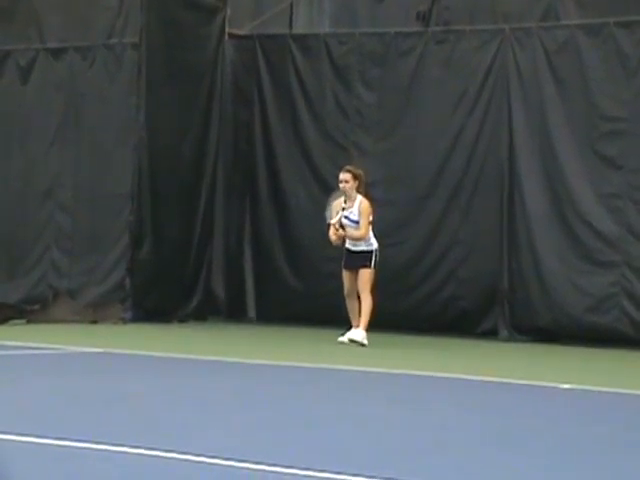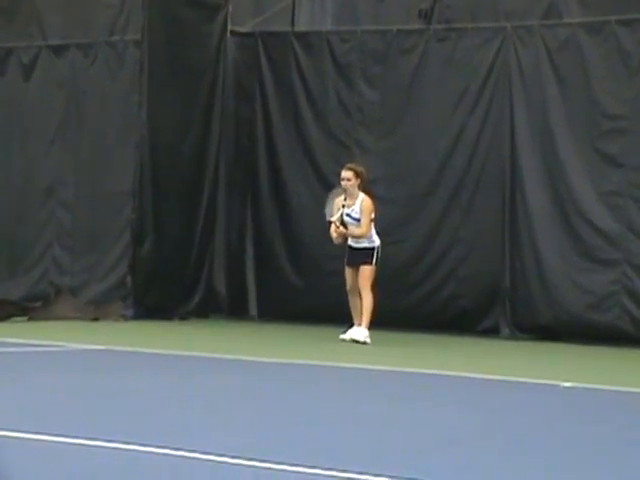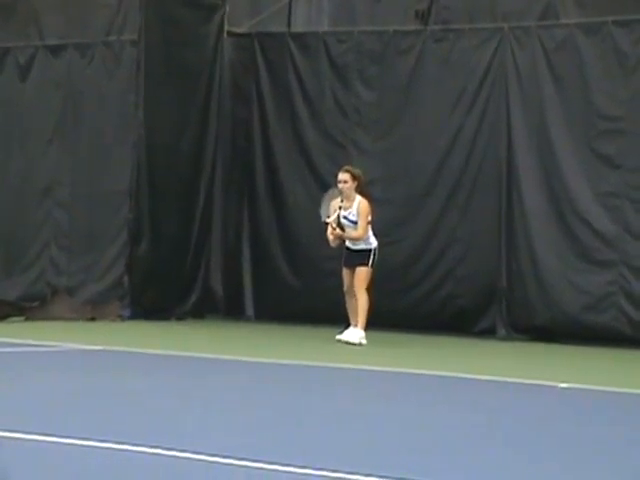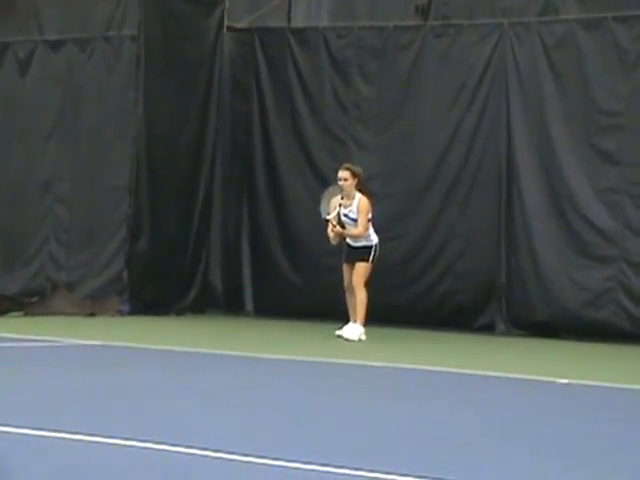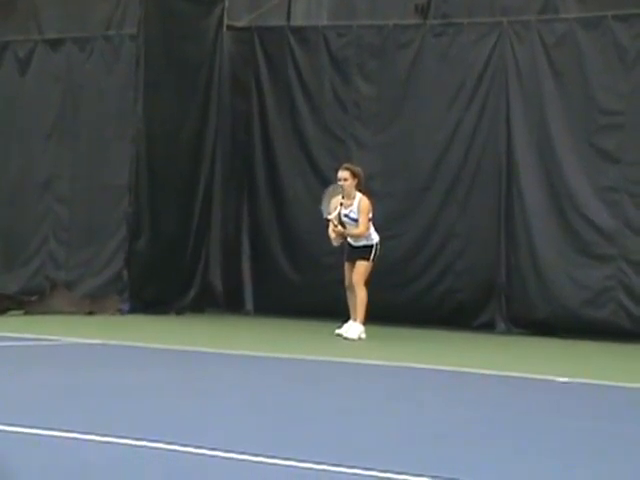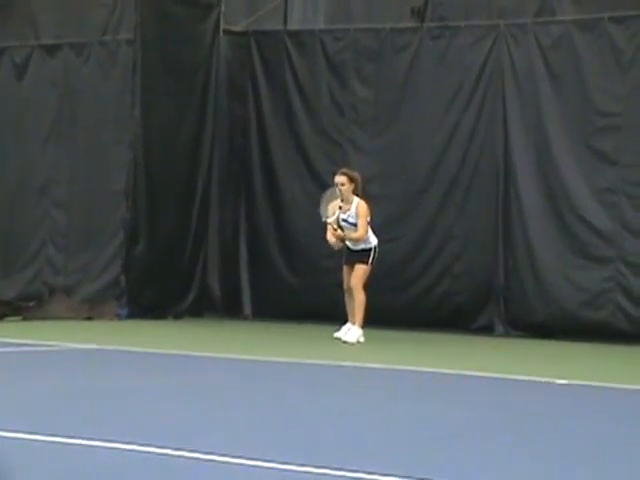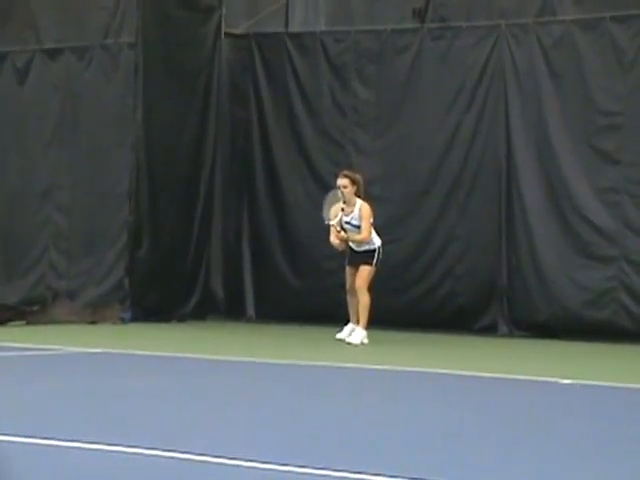
dt=0.1s
person 1, frame 1
left shoulder: (363, 204)
right shoulder: (337, 204)
left elbow: (363, 234)
right elbow: (333, 229)
left wrist: (345, 234)
right wrist: (335, 237)
left hip: (367, 251)
right hip: (350, 251)
left knee: (363, 290)
right knee: (348, 292)
left ankle: (362, 332)
right ankle: (355, 328)
person 1, frame 2
left shoulder: (365, 202)
right shoulder: (339, 202)
left elbow: (364, 232)
right elbow: (334, 227)
left wrist: (346, 232)
right wrist: (336, 235)
left hip: (369, 248)
right hip: (352, 248)
left knee: (364, 287)
right knee: (351, 289)
left ankle: (364, 331)
right ankle: (357, 326)
person 1, frame 3
left shoulder: (362, 204)
right shoulder: (336, 204)
left elbow: (360, 234)
right elbow: (331, 229)
left wrist: (342, 234)
right wrist: (332, 238)
left hip: (366, 249)
right hip: (350, 249)
left knee: (359, 287)
right knee: (348, 290)
left ankle: (360, 332)
right ankle: (353, 327)
person 1, frame 4
left shoulder: (362, 202)
right shoulder: (336, 201)
left elbow: (361, 231)
right elbow: (332, 227)
left wrist: (342, 232)
right wrist: (333, 235)
left hip: (367, 246)
right hip: (350, 246)
left knee: (358, 283)
right knee: (348, 286)
left ankle: (359, 328)
right ankle: (352, 323)
person 1, frame 5
left shoulder: (363, 202)
right shoulder: (337, 202)
left elbow: (362, 231)
right elbow: (332, 228)
left wrist: (344, 232)
right wrist: (334, 236)
left hip: (368, 245)
right hip: (351, 245)
left knee: (357, 281)
right knee: (349, 284)
left ankle: (359, 326)
right ankle: (352, 321)
person 1, frame 6
left shoulder: (361, 206)
right shoulder: (334, 206)
left elbow: (362, 235)
right elbow: (330, 233)
left wrist: (343, 236)
right wrist: (334, 240)
left hip: (367, 248)
right hip: (350, 248)
left knee: (356, 284)
right knee: (347, 287)
left ankle: (358, 330)
right ankle: (350, 324)
person 1, frame 7
left shoulder: (363, 208)
right shoulder: (337, 208)
left elbow: (365, 237)
right elbow: (333, 236)
left wrist: (347, 237)
right wrist: (337, 242)
left hip: (370, 250)
right hip: (353, 250)
left knee: (360, 286)
right knee: (350, 288)
left ankle: (362, 331)
right ankle: (352, 325)
